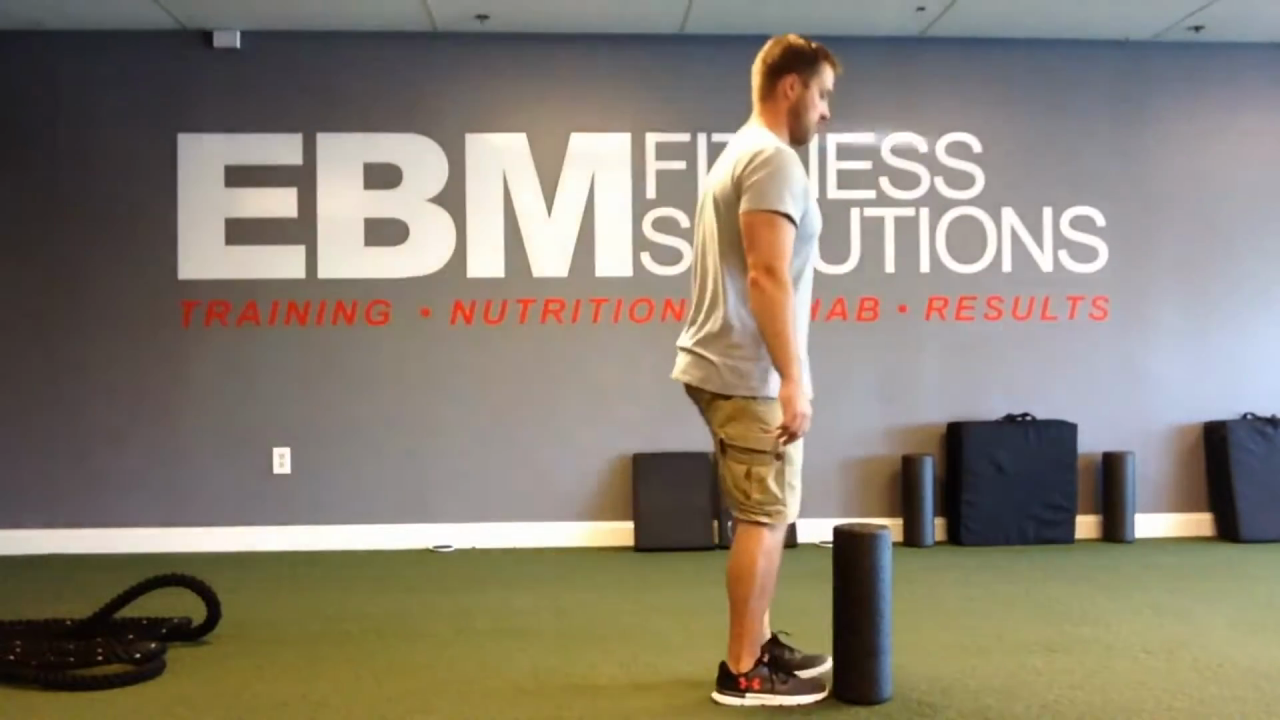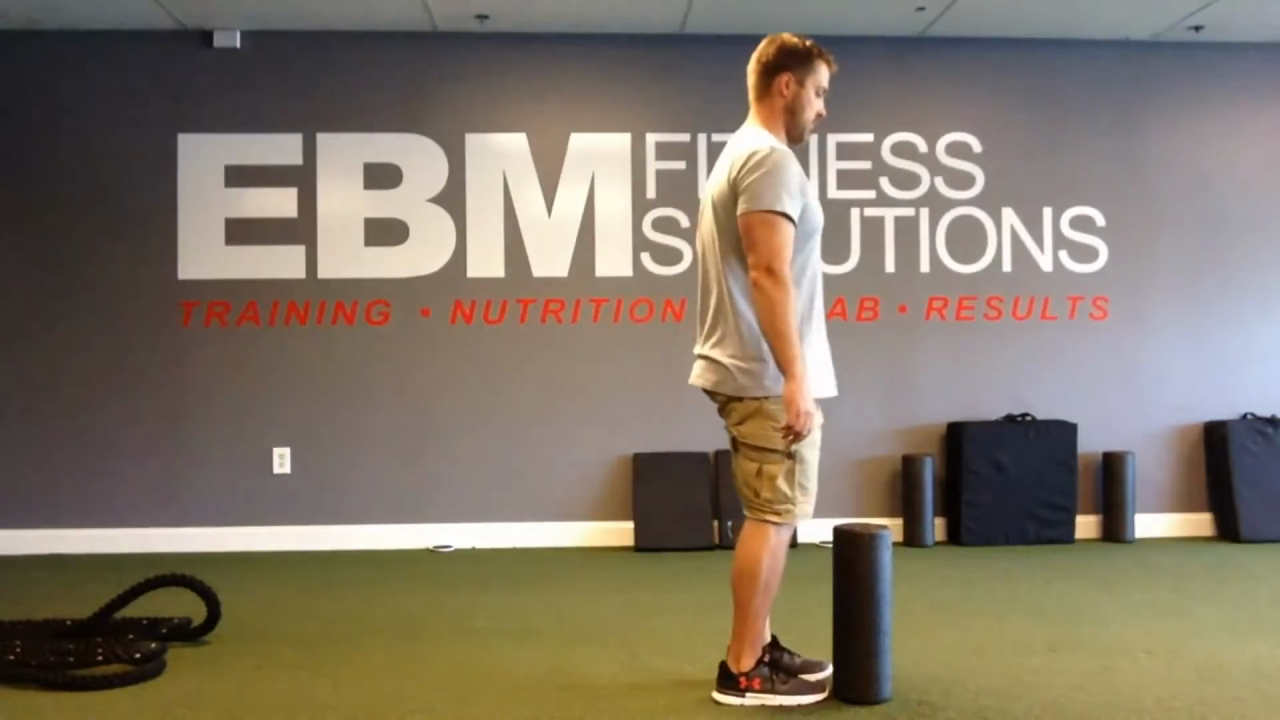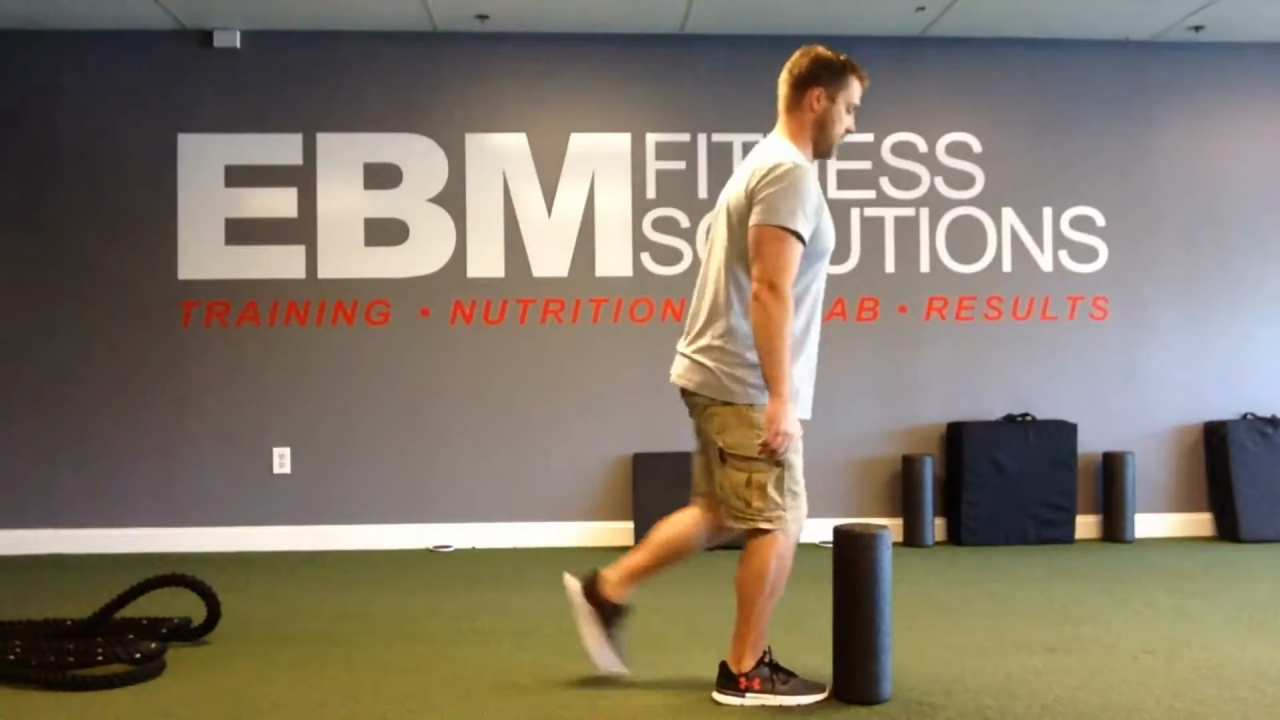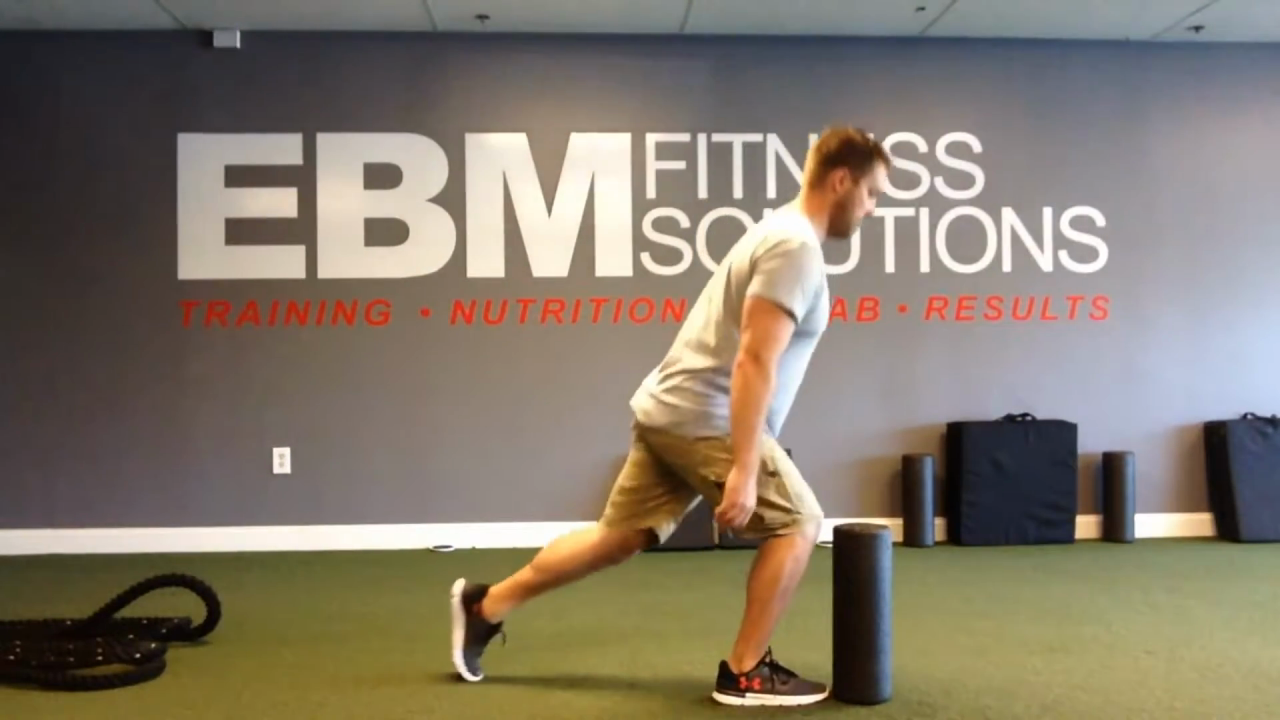
dt=0.4s
person 1, frame 1
left shoulder: (741, 153)
right shoulder: (772, 159)
right elbow: (768, 276)
right wrist: (793, 381)
left hip: (720, 364)
right hip: (746, 374)
left knee: (757, 516)
right knee: (765, 518)
left ankle: (758, 645)
right ankle: (744, 671)
person 1, frame 2
left shoulder: (741, 154)
right shoulder: (769, 158)
right elbow: (768, 276)
right wrist: (795, 379)
left hip: (745, 370)
right hip: (765, 376)
left knee: (769, 516)
right knee: (774, 517)
left ankle: (758, 649)
right ankle: (743, 671)
person 1, frame 3
left shoulder: (765, 162)
right shoulder: (792, 171)
right elbow: (770, 291)
right wrist: (782, 398)
left hip: (714, 369)
right hip: (743, 381)
left knee: (719, 512)
right knee: (776, 522)
left ankle: (606, 592)
right ankle: (746, 672)
person 1, frame 4
left shoulder: (781, 230)
right shoulder: (796, 248)
right elbow: (755, 362)
left wrist: (743, 455)
right wrist: (745, 471)
left hip: (672, 409)
right hip: (701, 416)
left knee: (616, 538)
right knee: (796, 525)
left ankle: (485, 609)
right ankle: (745, 672)
